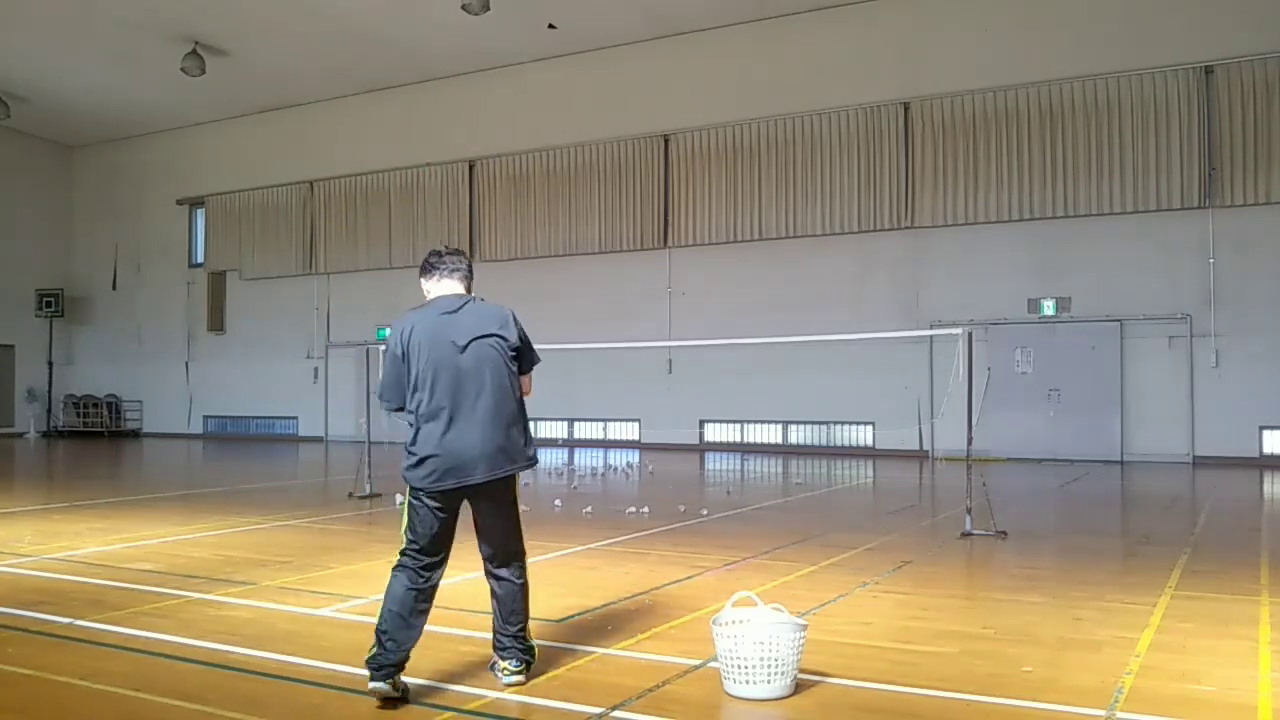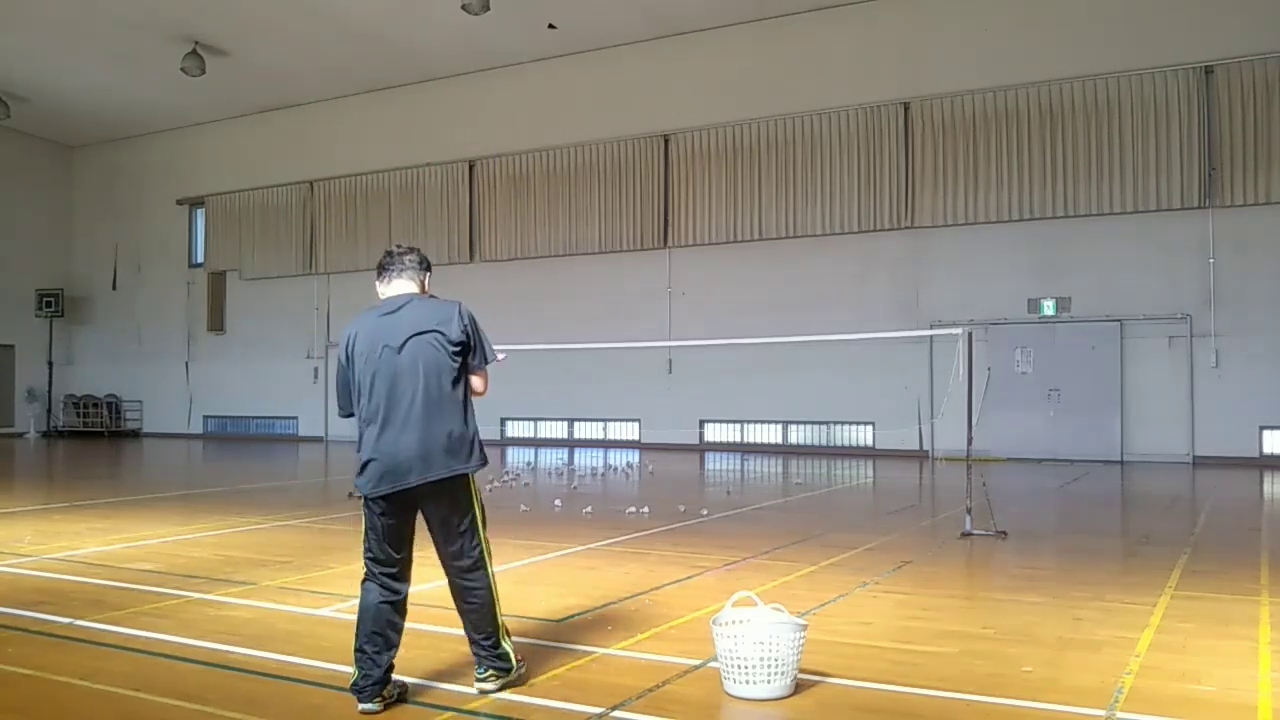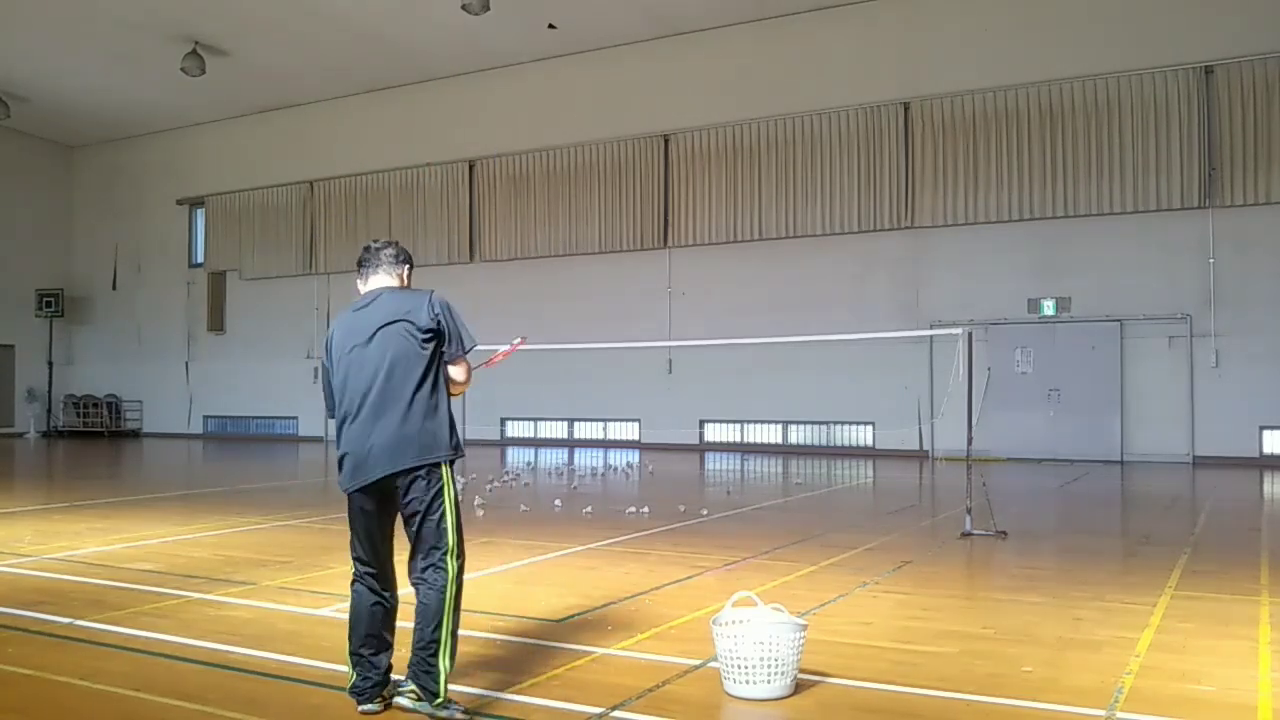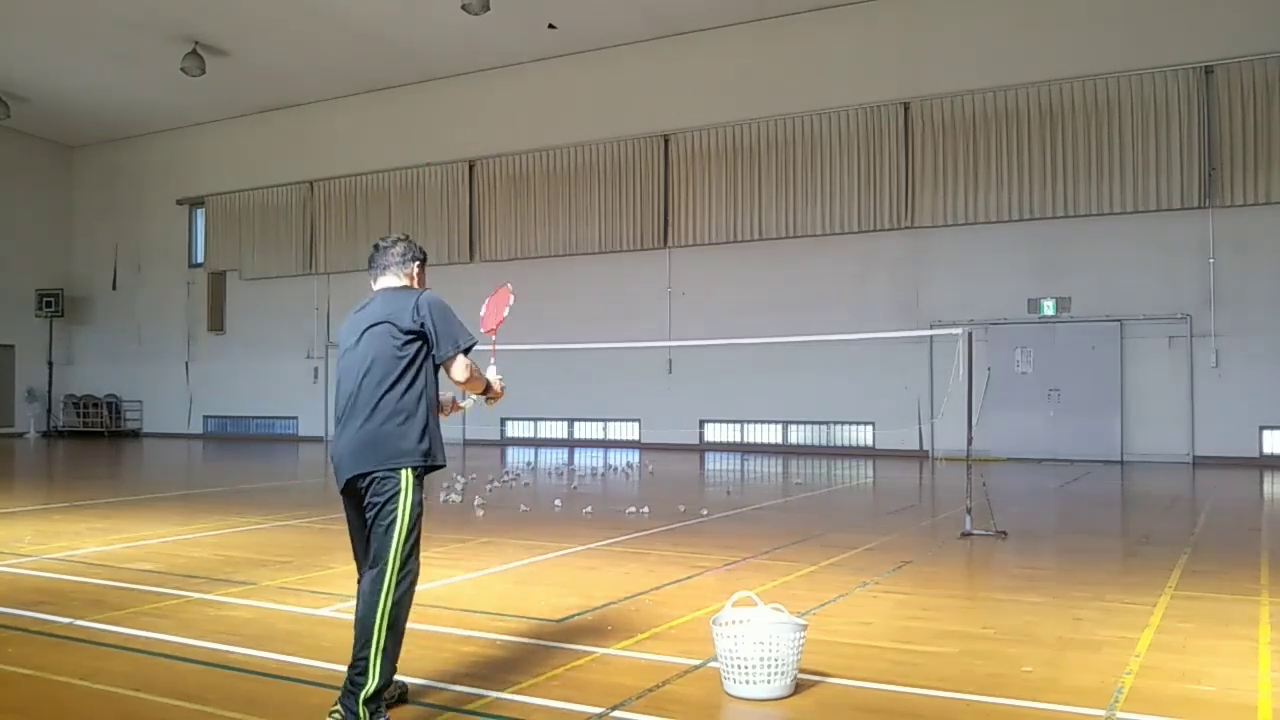
dt=0.3s
person 1, frame 1
left shoulder: (408, 327)
right shoulder: (503, 318)
left elbow: (396, 401)
right elbow: (524, 386)
left hip: (432, 463)
right hip: (495, 459)
left knee: (416, 566)
right knee: (506, 562)
left ankle: (386, 666)
right ankle: (513, 657)
person 1, frame 2
left shoulder: (358, 330)
right shoulder: (453, 315)
left elbow: (350, 406)
right elbow: (479, 385)
left hip: (380, 467)
right hip: (444, 462)
left knee: (383, 576)
right knee: (468, 566)
left ankle: (370, 685)
right ankle: (494, 664)
person 1, frame 3
left shoulder: (339, 327)
right shoulder: (428, 305)
right elbow: (459, 376)
right wrist: (435, 383)
left hip: (358, 462)
right hip: (419, 455)
left knee: (370, 575)
right knee: (437, 565)
person 1, frame 4
left shoulder: (354, 321)
right shoulder: (424, 304)
right elbow: (461, 372)
left wrist: (433, 405)
right wrist: (489, 388)
left hip: (352, 458)
right hip: (393, 460)
left knee: (377, 574)
right knee: (389, 577)
